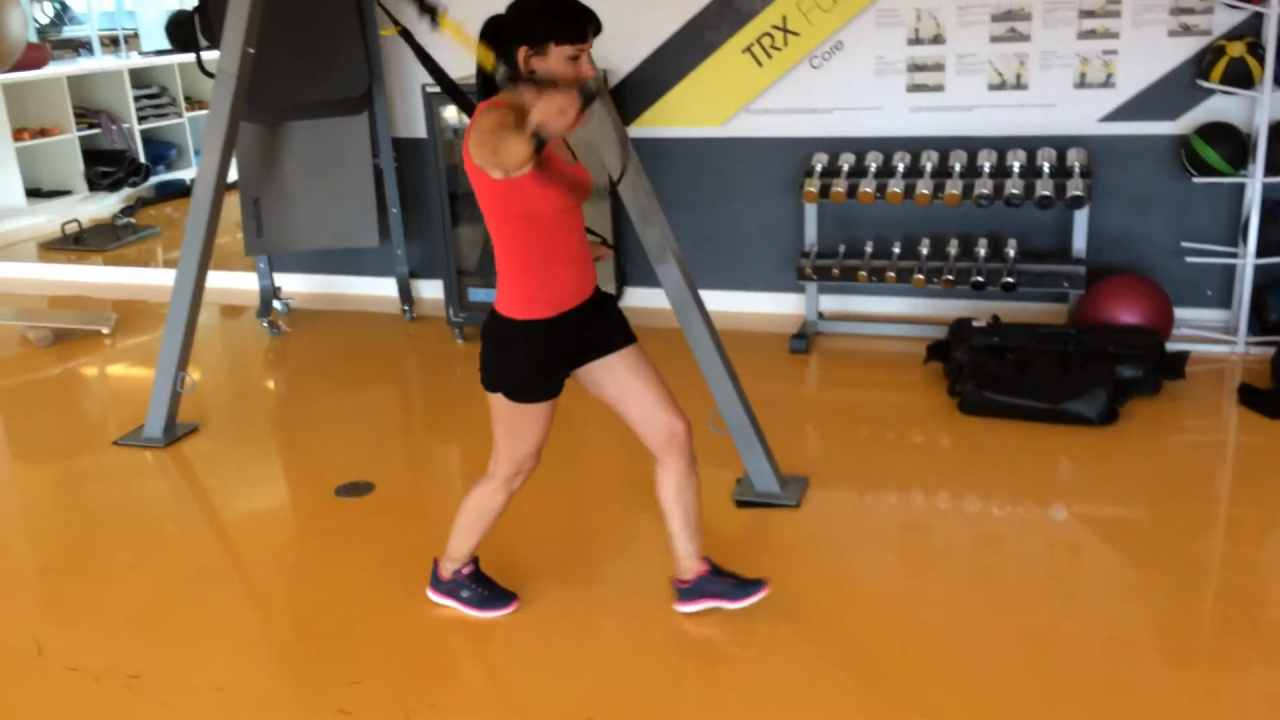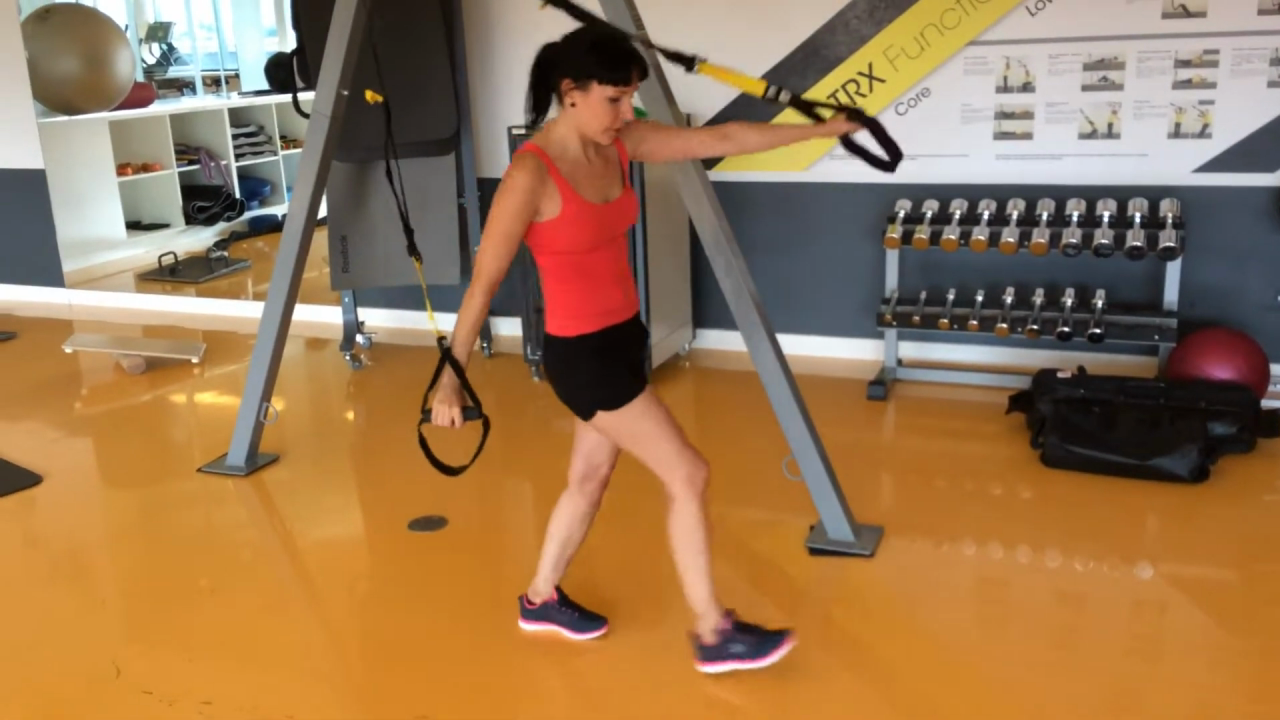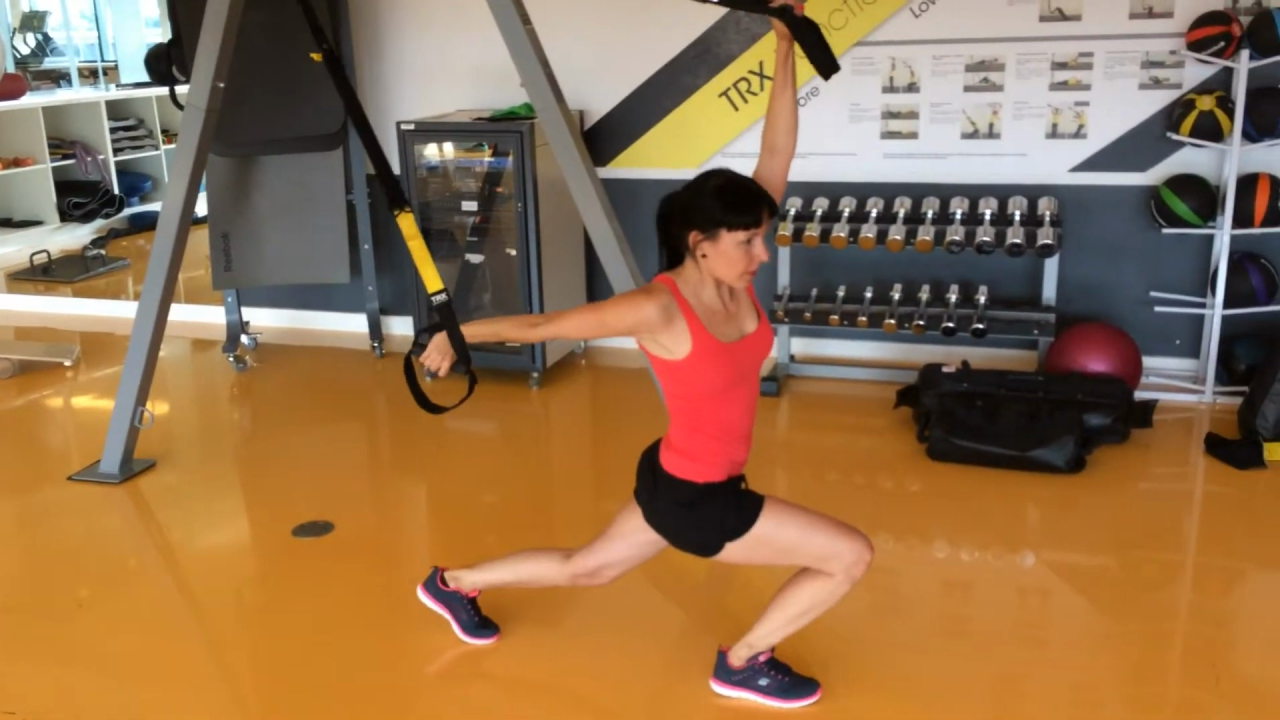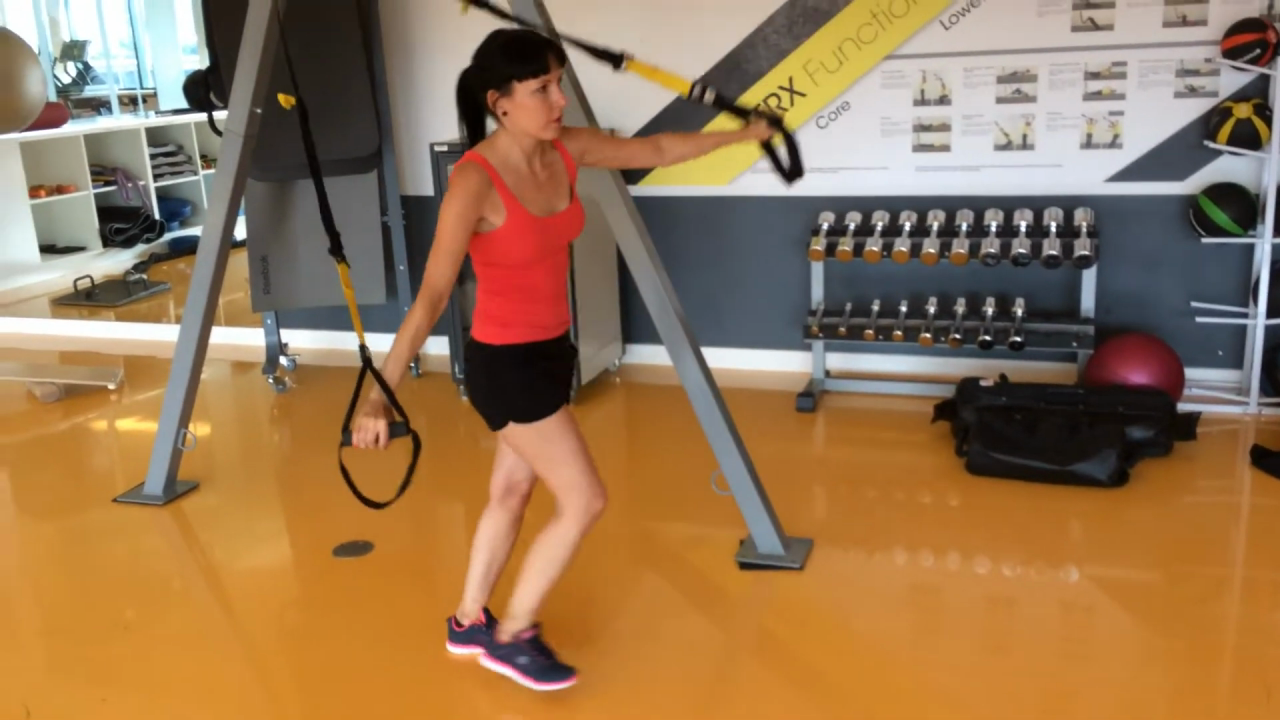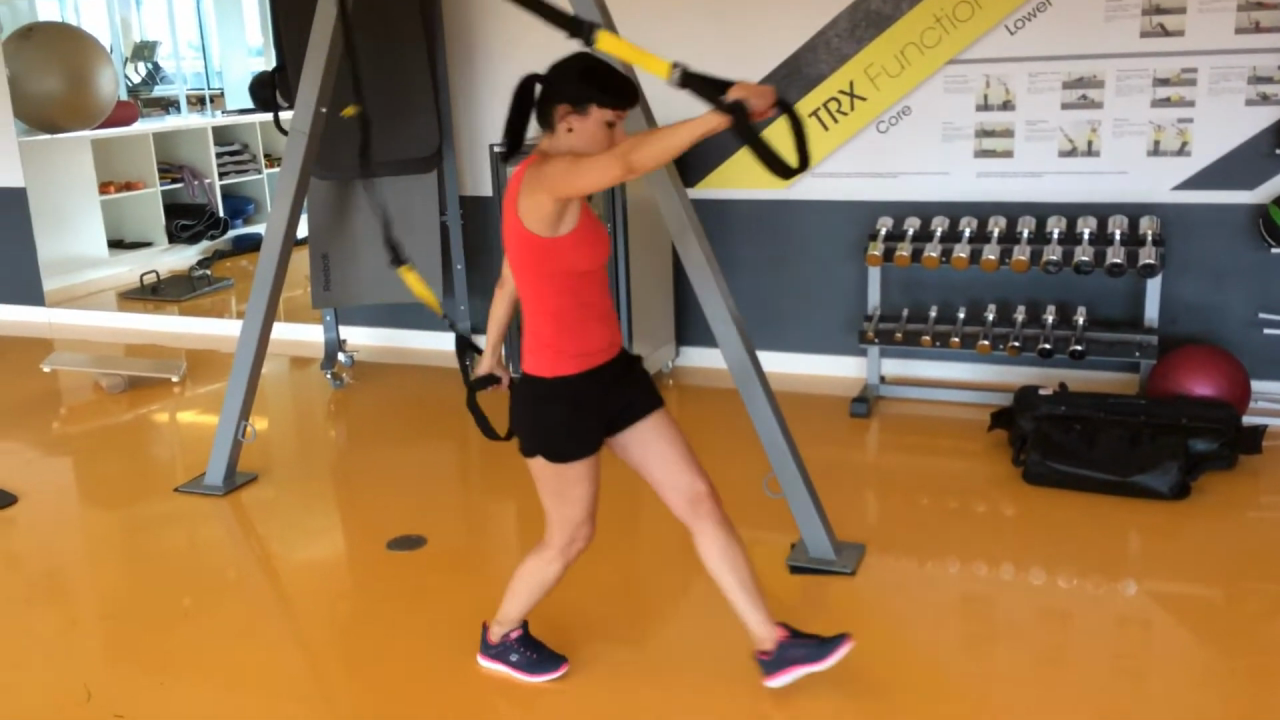
dt=1s
person 1, frame 1
left shoulder: (549, 123)
right shoulder: (492, 123)
right elbow: (511, 145)
right wrist: (539, 116)
left hip: (588, 314)
right hip: (527, 331)
left knee: (673, 435)
right knee: (512, 470)
left ankle: (693, 574)
right ankle: (450, 573)
person 1, frame 2
left shoulder: (619, 144)
right shoulder: (531, 175)
left elbow: (718, 141)
right elbow: (483, 284)
left wrist: (814, 129)
right wrist: (451, 378)
left hip: (621, 339)
right hip: (582, 354)
left knee: (590, 477)
right knee: (690, 478)
left ankle: (542, 599)
right ankle: (713, 633)
person 1, frame 3
left shoulder: (730, 276)
right shoulder: (657, 309)
left elbow: (778, 158)
right elbow: (540, 324)
right wrist: (454, 335)
left hip: (698, 482)
right hip: (691, 496)
left knee: (588, 568)
right knee: (849, 556)
left ankle: (451, 585)
right ankle: (742, 662)
person 1, frame 4
left shoulder: (563, 150)
right shoulder: (472, 182)
left elbow: (650, 153)
right elbow: (432, 294)
left wrist: (737, 135)
right wrist: (381, 392)
left hip: (549, 351)
right hip: (503, 364)
left knee: (510, 493)
right knee: (585, 501)
left ankle: (469, 619)
right ankle: (508, 633)
person 1, frame 5
left shoulder: (544, 184)
right shoulder: (545, 179)
left elbow: (512, 280)
right elbow: (633, 161)
left wrist: (492, 348)
right wrist: (728, 106)
left hip: (611, 377)
right hip: (556, 396)
left knee: (699, 501)
right knee: (570, 537)
left ankle: (776, 646)
right ankle: (501, 638)
